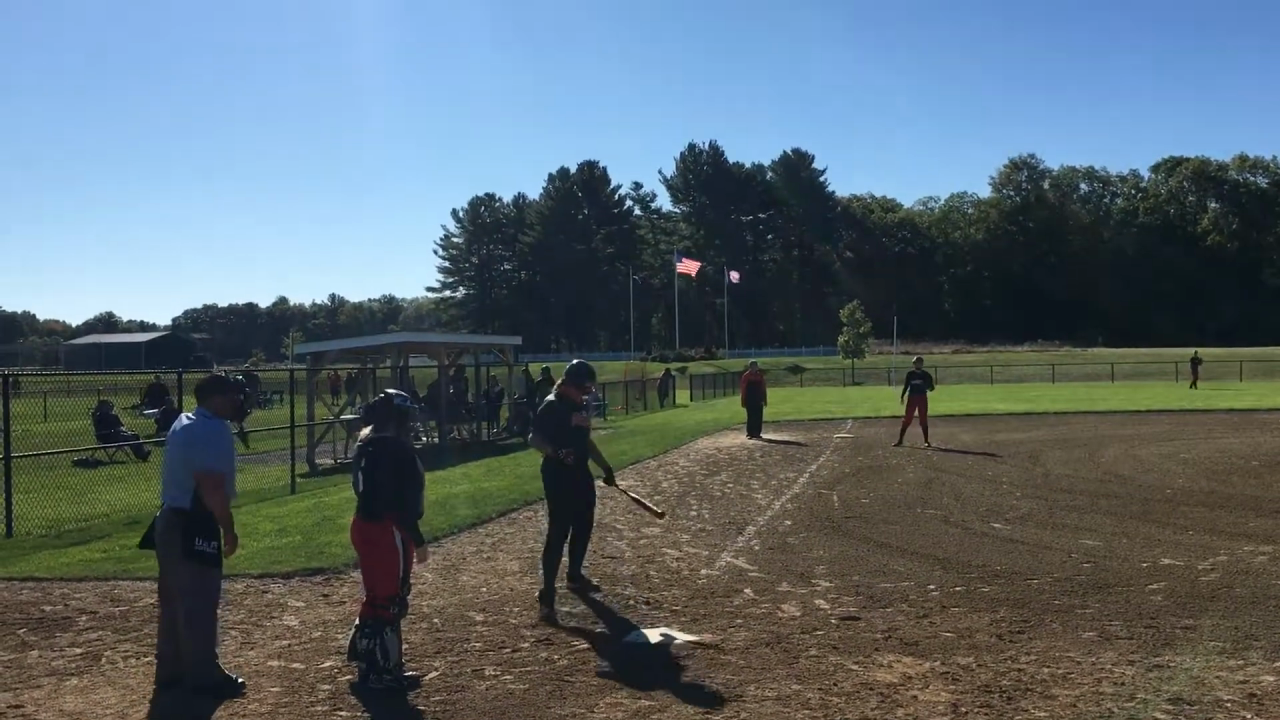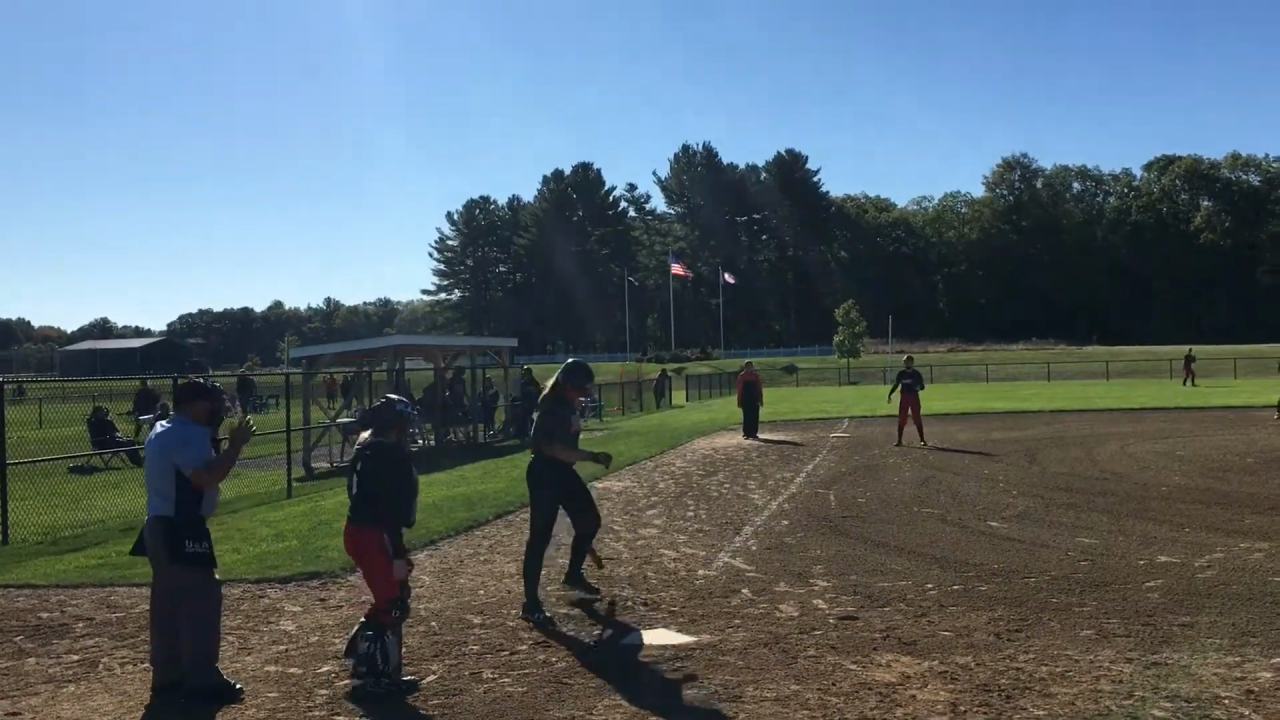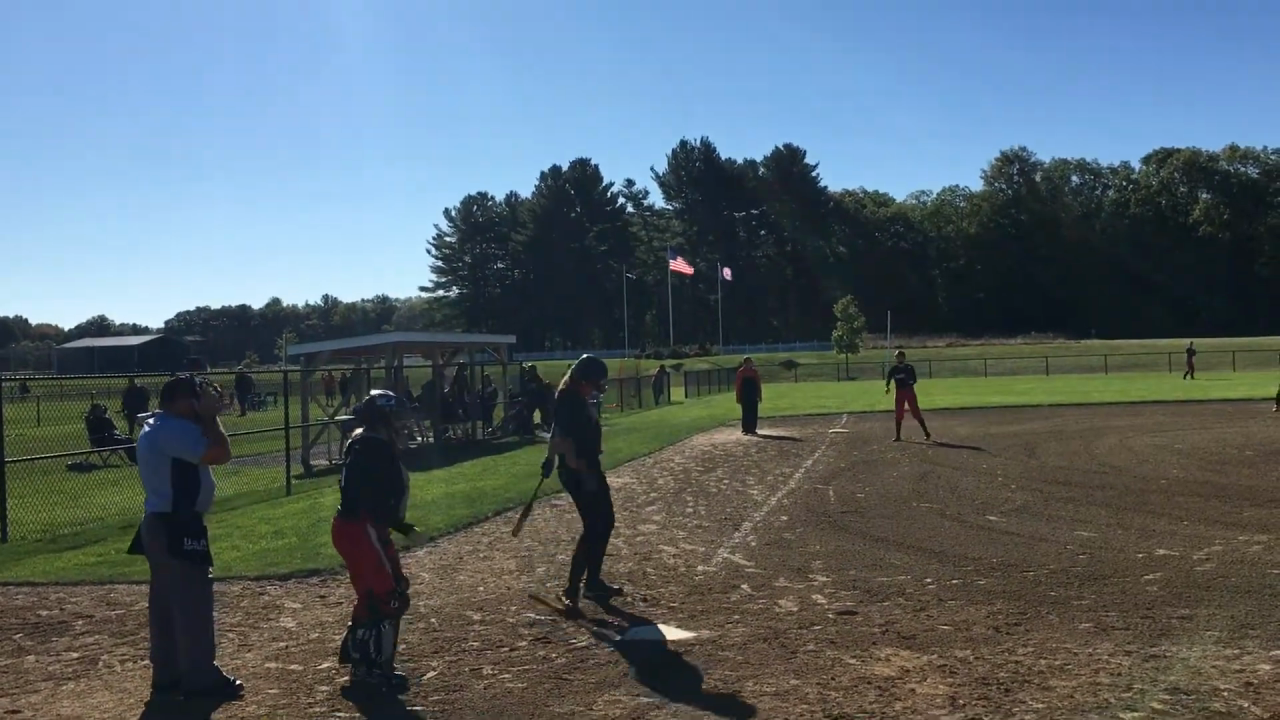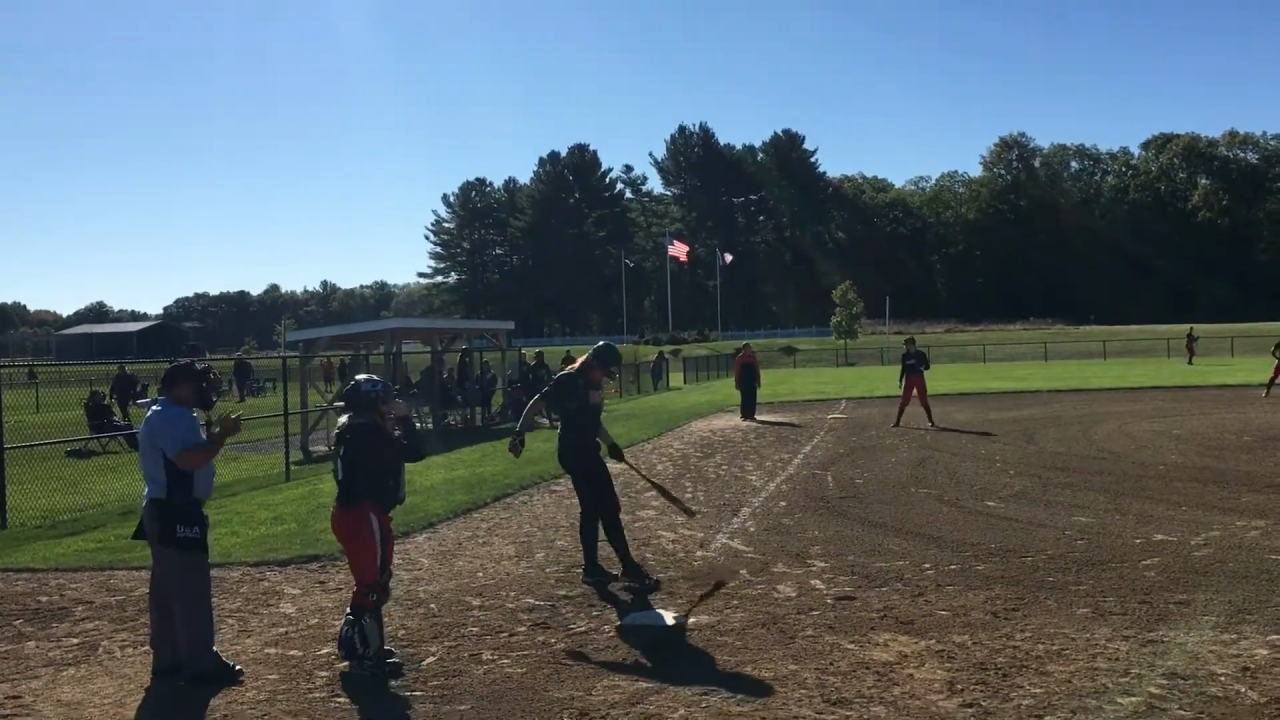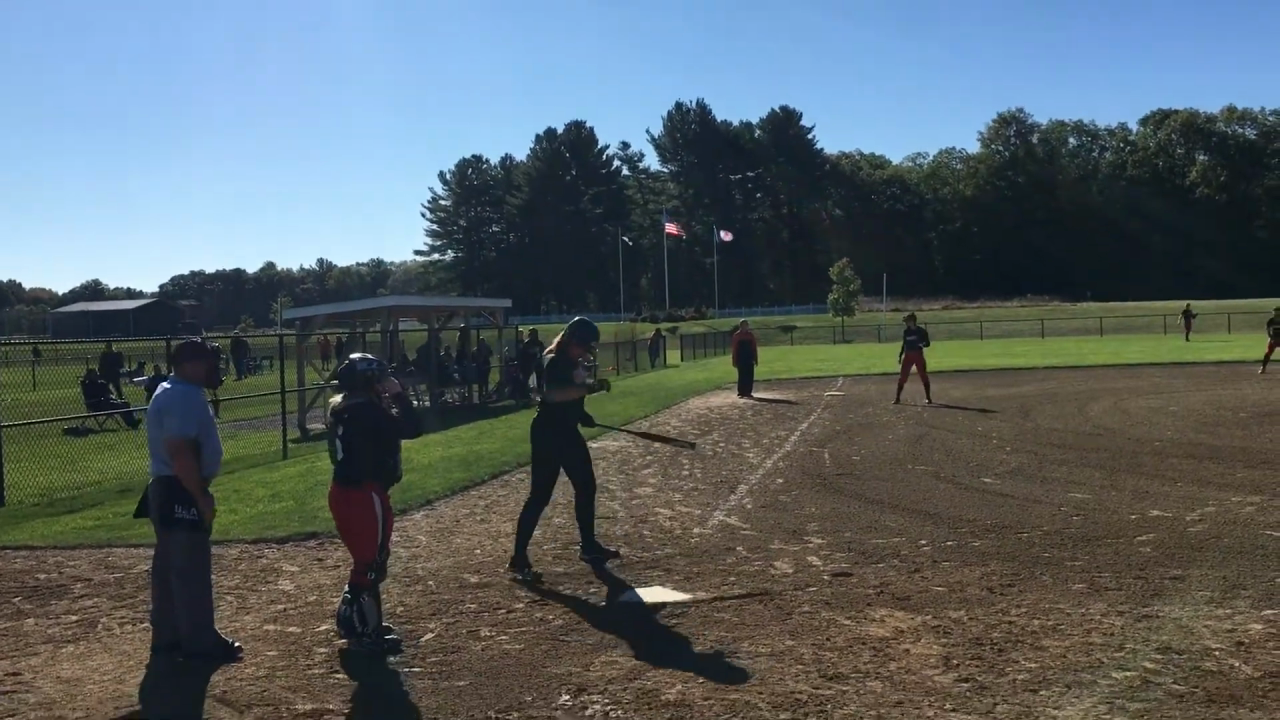
dt=0.4s
person 1, frame 1
left shoulder: (184, 423)
right shoulder: (214, 430)
right elbow: (210, 485)
right wrist: (229, 530)
left hip: (170, 521)
right hip: (193, 527)
left knee: (175, 599)
right knee: (199, 602)
left ankle: (172, 669)
right ankle: (204, 676)
person 1, frame 2
left shoulder: (164, 430)
right shoulder: (188, 434)
right elbow: (208, 479)
left wrist: (222, 440)
right wrist: (236, 443)
left hip: (161, 527)
right hip: (182, 532)
left knee: (167, 604)
right knee: (200, 602)
left ankle: (169, 676)
right ankle: (201, 680)
person 1, frame 3
left shoulder: (156, 427)
right shoulder: (174, 429)
left elbow: (205, 453)
right elbow: (220, 453)
left wrist: (205, 418)
right wrist: (210, 416)
left hip: (161, 524)
right hip: (177, 527)
left knee: (165, 600)
right knee: (193, 600)
left ankle: (168, 673)
right ankle: (201, 678)
person 1, frame 4
left shoulder: (166, 415)
right shoulder: (173, 416)
left elbow: (188, 458)
right elbow: (191, 460)
left wrist: (215, 433)
right wrist: (222, 433)
left hip: (165, 512)
right hip: (176, 515)
left knee: (166, 587)
right knee: (191, 588)
left ankle: (168, 659)
right ankle: (201, 664)
person 1, frame 5
left shoulder: (168, 392)
right shoulder: (186, 396)
right elbow: (181, 453)
right wrist: (202, 499)
left hip: (165, 489)
right hip: (181, 494)
left knee: (169, 564)
right knee: (192, 567)
left ankle: (167, 636)
right ankle: (200, 642)
person 2, frame 1
left shoulder: (367, 445)
right shoulder: (396, 449)
right elbow: (404, 501)
right wrist: (418, 540)
left hip: (364, 526)
right hip: (385, 530)
left knee: (375, 597)
right knee: (391, 601)
left ankle: (367, 662)
right ankle: (382, 671)
person 2, frame 2
left shoulder: (366, 449)
right shoulder: (391, 455)
right elbow: (391, 509)
right wrist: (397, 553)
left hip: (358, 531)
right hip: (374, 536)
left knee: (386, 599)
right knee: (392, 606)
left ankle: (365, 663)
right ankle: (382, 677)
person 2, frame 3
left shoulder: (362, 444)
right shoulder: (377, 449)
right elbow: (377, 501)
right wrist: (405, 529)
left hip: (350, 527)
right hip: (364, 529)
left knee: (371, 598)
right knee: (392, 597)
left ankle: (363, 663)
right ankle: (373, 668)
person 2, frame 4
left shoulder: (349, 430)
right shoulder: (370, 433)
left elbow: (388, 454)
right elbow: (415, 453)
left wrist: (392, 422)
right wrist: (404, 418)
left hip: (348, 513)
right hip: (366, 517)
left knee: (368, 584)
right knee: (373, 588)
left ankle: (361, 647)
right ankle: (365, 657)
person 2, frame 5
left shoulder: (340, 410)
right shoulder: (369, 412)
right elbow: (412, 429)
left wrist: (388, 400)
right wrist: (399, 395)
left hip: (343, 493)
right hip: (365, 496)
left knee: (365, 561)
right knee: (371, 565)
left ankle: (358, 624)
right ankle: (364, 634)
person 3, frame 1
left shoulder: (578, 405)
right shoulder: (553, 405)
right elbow: (535, 439)
left wrist: (605, 466)
right wrist: (557, 452)
left hip: (580, 472)
right hip: (558, 473)
left knee: (583, 526)
right knee: (559, 531)
left ankle: (574, 574)
right ankle: (546, 594)
person 3, frame 2
left shoulder: (566, 404)
right shoulder: (554, 407)
right elbow: (553, 449)
right wrist: (593, 457)
left hip: (563, 473)
right hip: (545, 475)
left knee: (589, 521)
right knee: (540, 537)
left ankle: (574, 575)
right ankle: (530, 603)
person 3, frame 3
left shoulder: (578, 399)
right shoulder: (569, 402)
left elbow: (559, 435)
right elbow: (563, 439)
left wrist: (551, 459)
right wrist: (583, 473)
left hip: (587, 468)
right hip: (578, 471)
left knee: (604, 523)
right knee: (596, 526)
left ankle: (593, 582)
right ankle: (572, 590)
person 3, frame 4
left shoulder: (594, 384)
right shoulder: (569, 380)
right elbow: (537, 404)
left wrist: (611, 443)
right wrist: (520, 434)
left hip: (588, 449)
right hip: (574, 451)
left knee: (593, 507)
right knee: (607, 505)
left ankle: (591, 568)
right ankle: (629, 569)
person 3, frame 5
left shoulder: (572, 361)
right shoulder: (557, 361)
right elbow: (553, 394)
left wrist: (580, 413)
right wrist: (588, 388)
left hip: (567, 431)
right hip: (547, 433)
left knee: (585, 487)
right knee: (541, 495)
left ankle: (589, 546)
right ankle: (519, 559)
